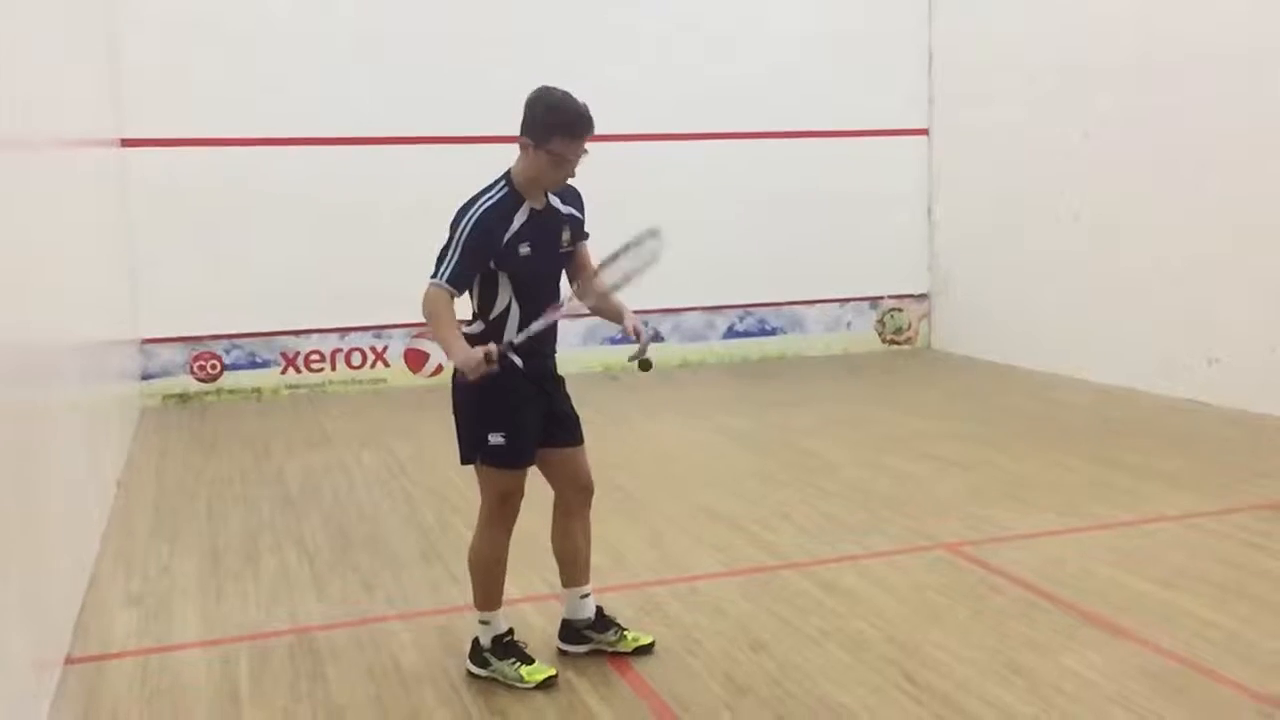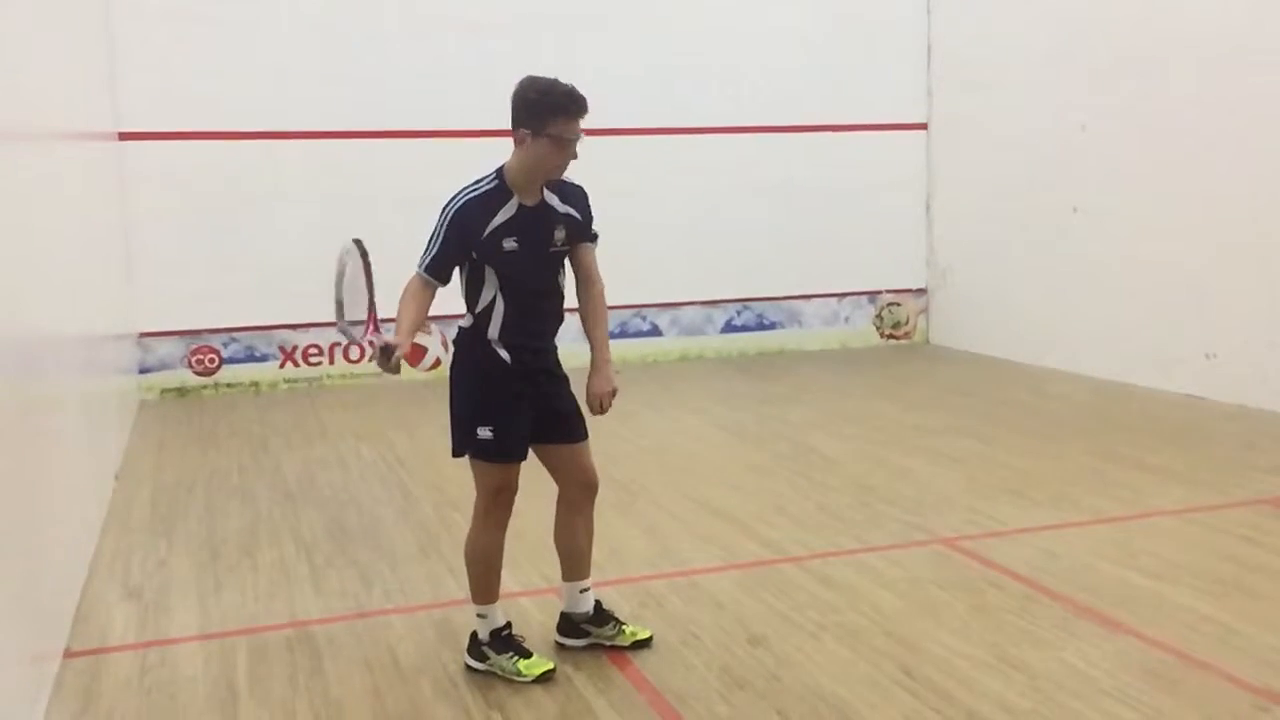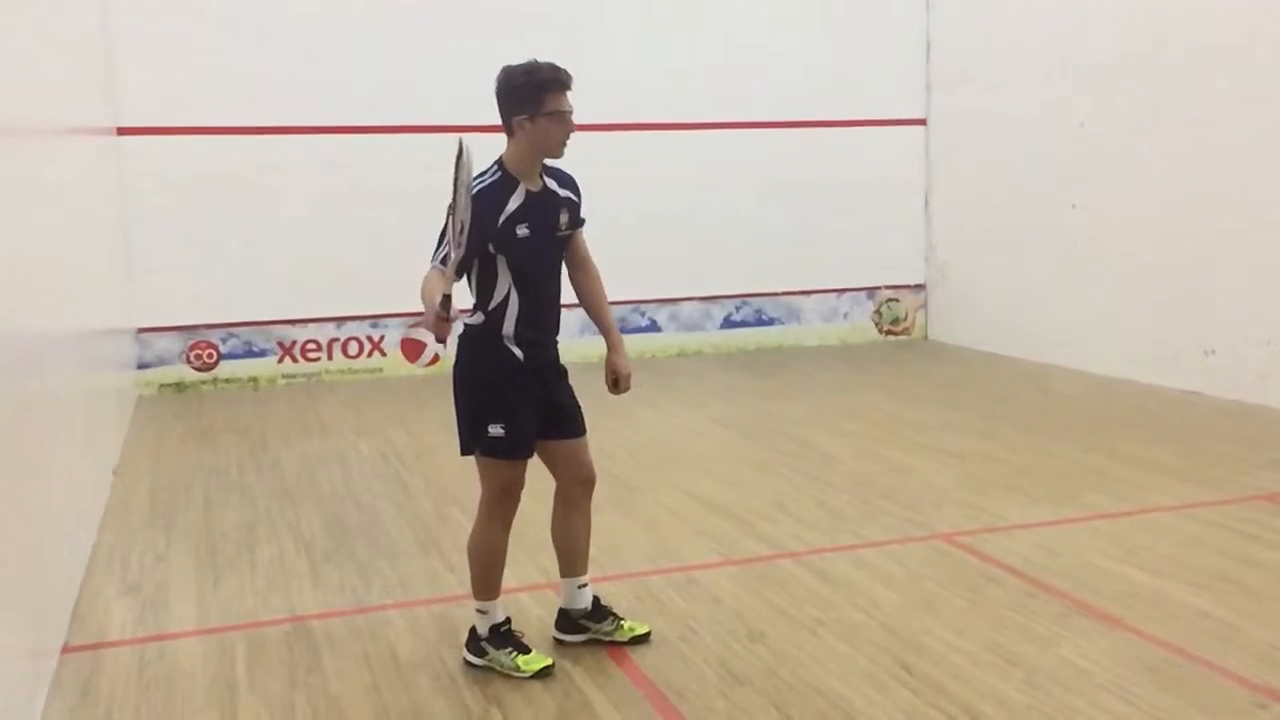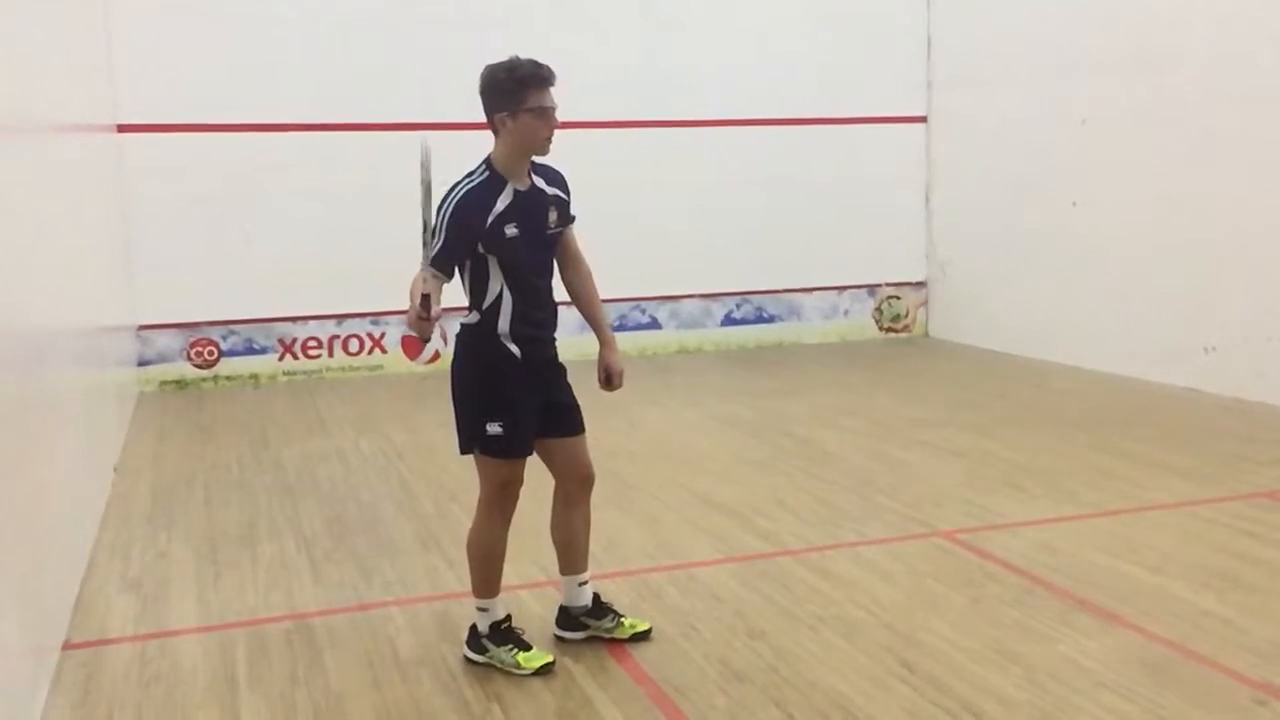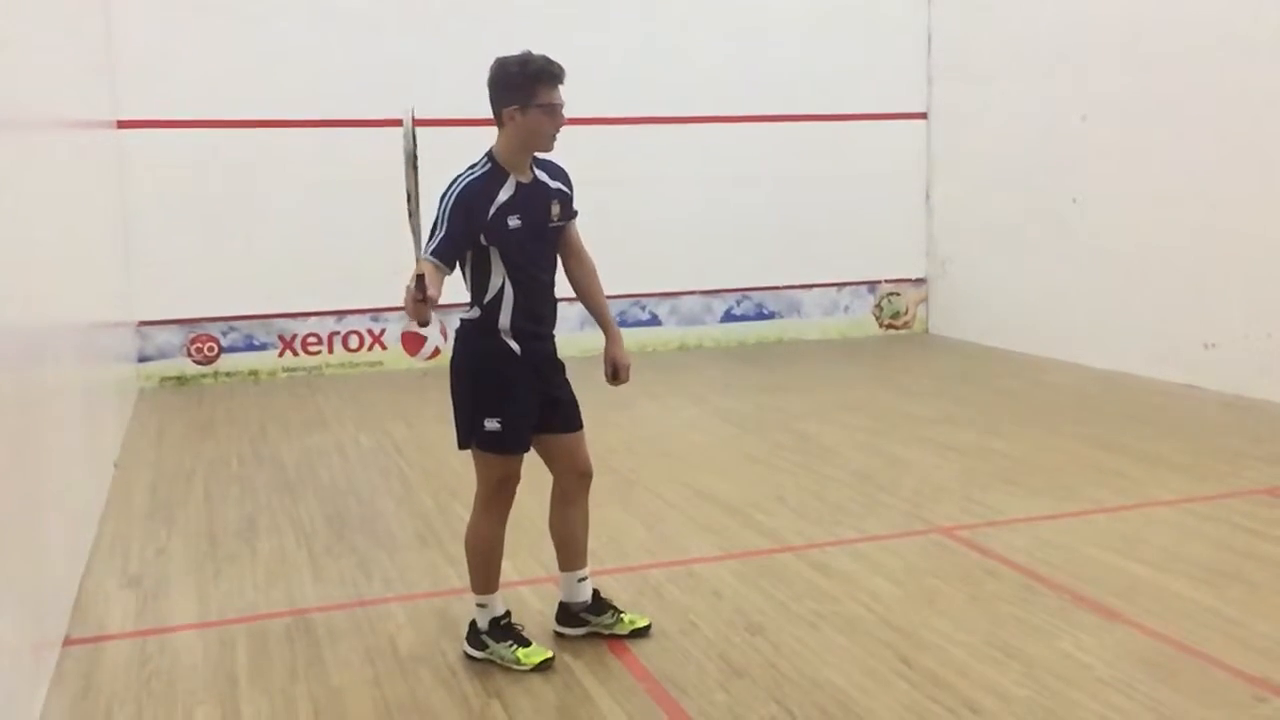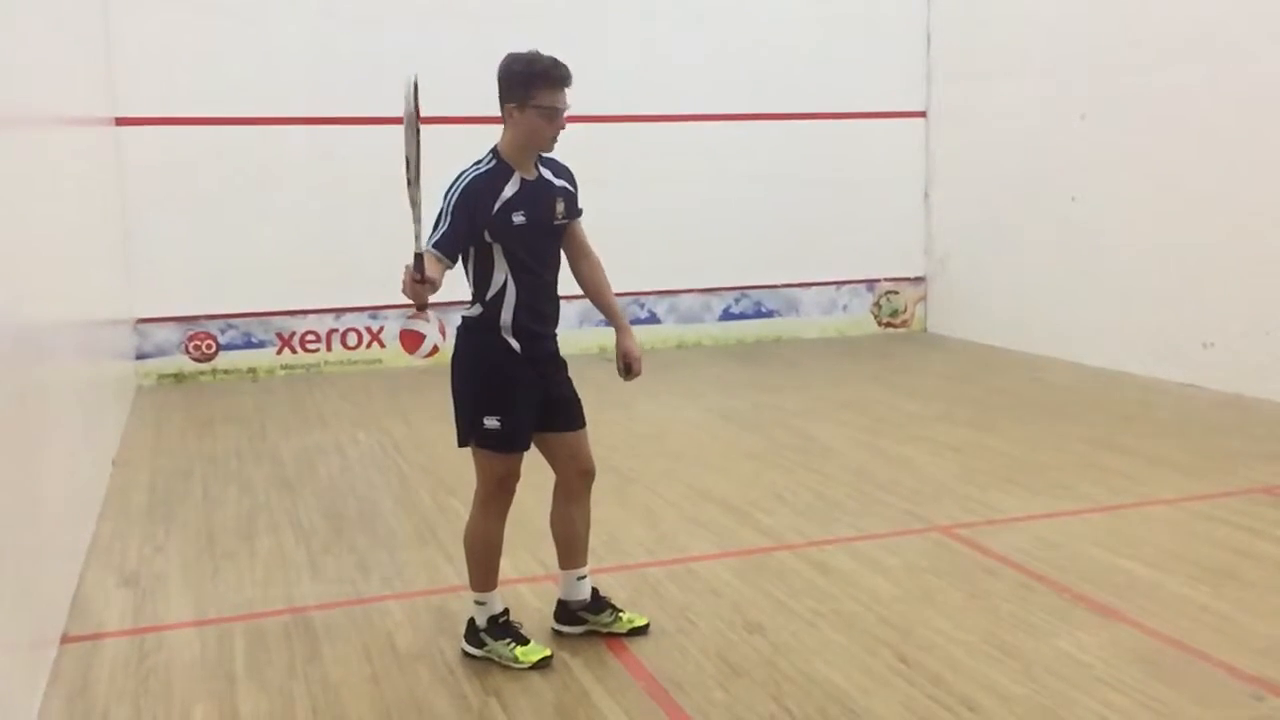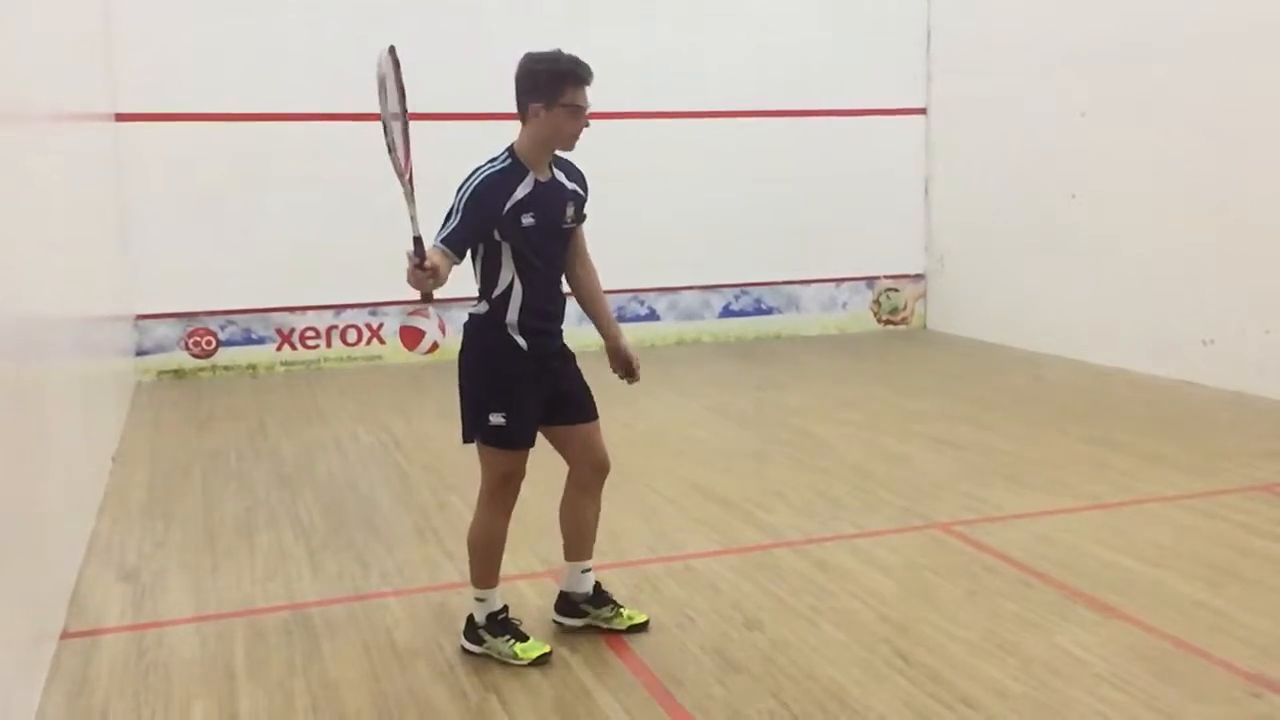
dt=0.7s
person 1, frame 1
left shoulder: (568, 203)
right shoulder: (483, 215)
left elbow: (584, 276)
right elbow: (436, 296)
left wrist: (622, 312)
right wrist: (460, 351)
left hip: (541, 370)
right hip: (493, 379)
left knee: (577, 487)
right knee: (502, 505)
left ankle: (581, 618)
right ankle: (490, 643)
person 1, frame 2
left shoulder: (572, 201)
right shoulder: (471, 208)
left elbow: (588, 283)
right elbow: (424, 280)
left wrist: (602, 364)
right wrist: (403, 334)
left hip: (543, 365)
right hip: (487, 371)
left knee: (581, 482)
right knee: (496, 501)
left ankle: (580, 612)
right ankle: (488, 636)
person 1, frame 3
left shoulder: (563, 188)
right shoulder: (481, 198)
left elbow: (581, 267)
right elbow: (440, 272)
left wrist: (614, 343)
right wrist: (438, 306)
left hip: (543, 360)
right hip: (493, 367)
left knee: (578, 478)
right knee: (501, 496)
left ankle: (578, 608)
right ankle: (487, 632)
person 1, frame 4
left shoulder: (552, 184)
right shoulder: (468, 199)
left elbow: (572, 263)
right elbow: (433, 272)
left wrist: (606, 340)
right wrist: (423, 305)
left hip: (542, 359)
right hip: (491, 366)
left knee: (577, 475)
right knee: (500, 495)
left ankle: (579, 606)
right ankle: (487, 630)
person 1, frame 5
left shoulder: (555, 180)
right shoulder: (470, 192)
left elbow: (576, 259)
right elbow: (434, 263)
left wrist: (612, 334)
right wrist: (423, 293)
left hip: (540, 354)
right hip: (490, 361)
left knee: (576, 471)
right knee: (497, 490)
left ankle: (579, 603)
right ankle: (487, 626)
person 1, frame 6
left shoulder: (559, 179)
right shoulder: (475, 188)
left elbow: (581, 255)
right elbow: (437, 258)
left wrist: (621, 327)
right wrist: (422, 282)
left hip: (542, 353)
right hip: (491, 358)
left knee: (578, 469)
right knee: (497, 488)
left ankle: (577, 601)
right ankle: (485, 623)
person 1, frame 7
left shoulder: (571, 181)
right shoulder: (488, 185)
right elbow: (445, 253)
left wrist: (612, 335)
right wrist: (429, 271)
left hip: (550, 349)
right hip: (499, 355)
left knee: (592, 462)
right knee: (502, 485)
left ankle: (579, 594)
right ankle: (485, 620)
